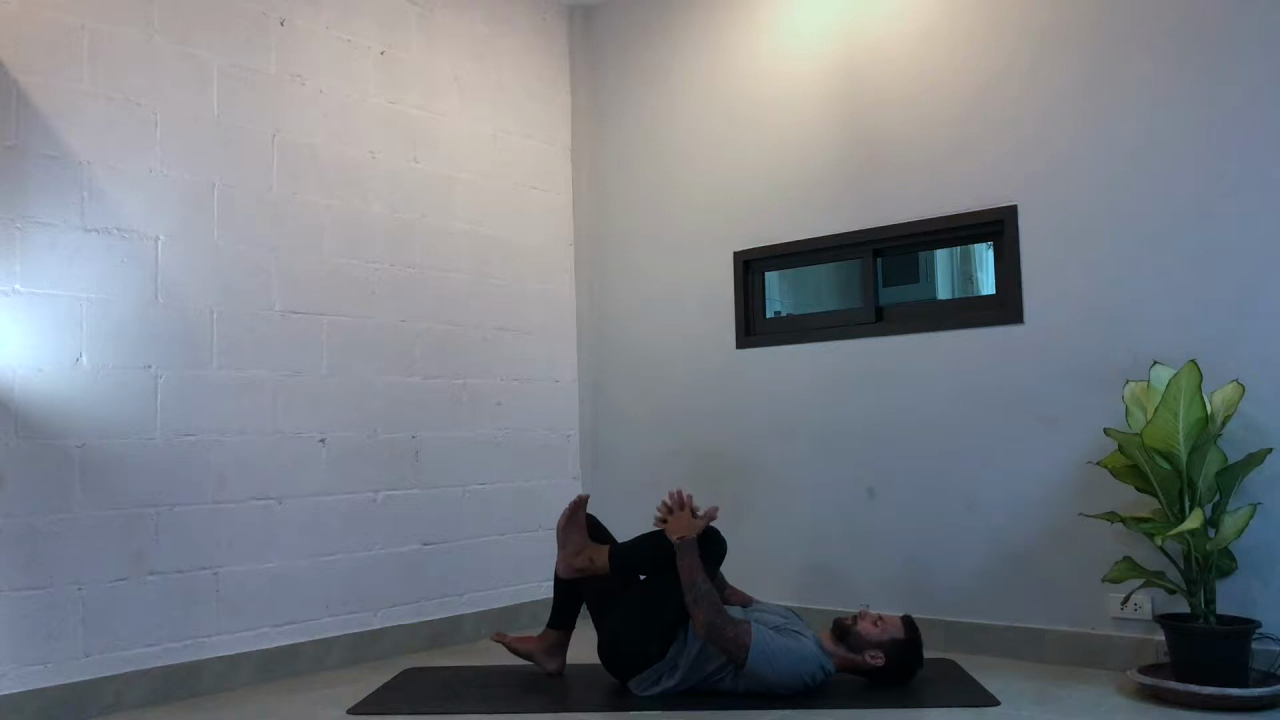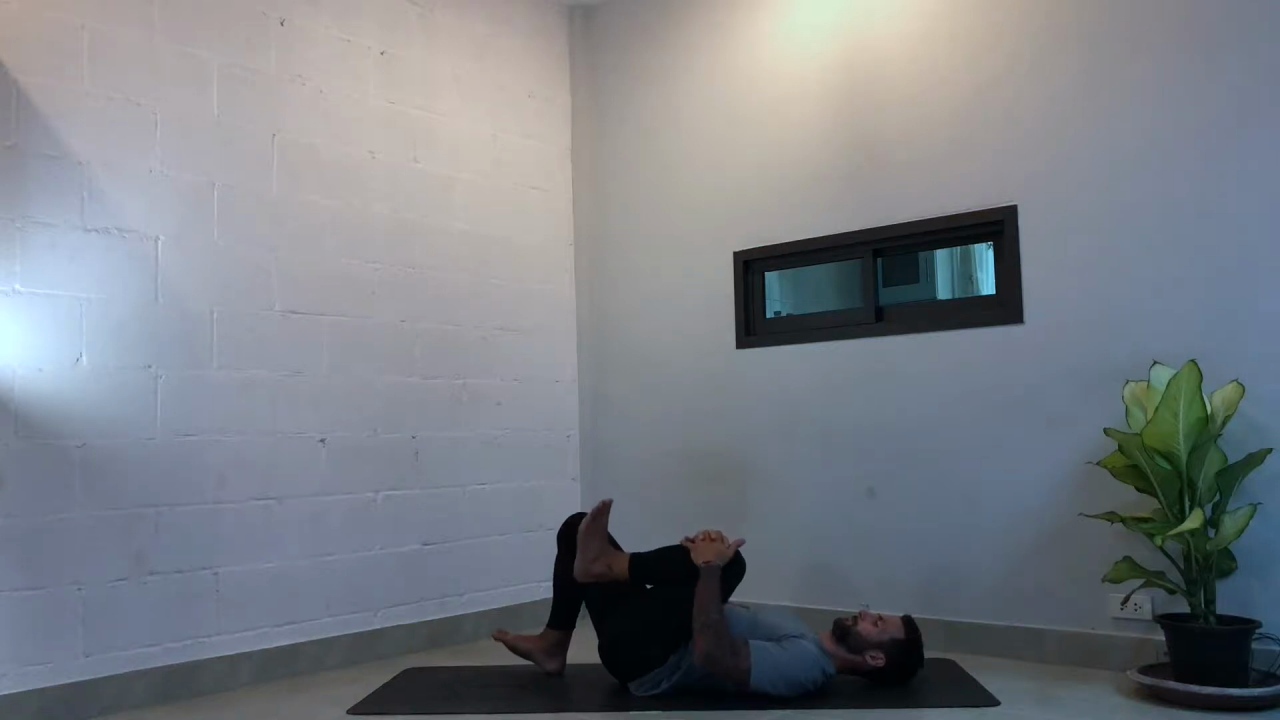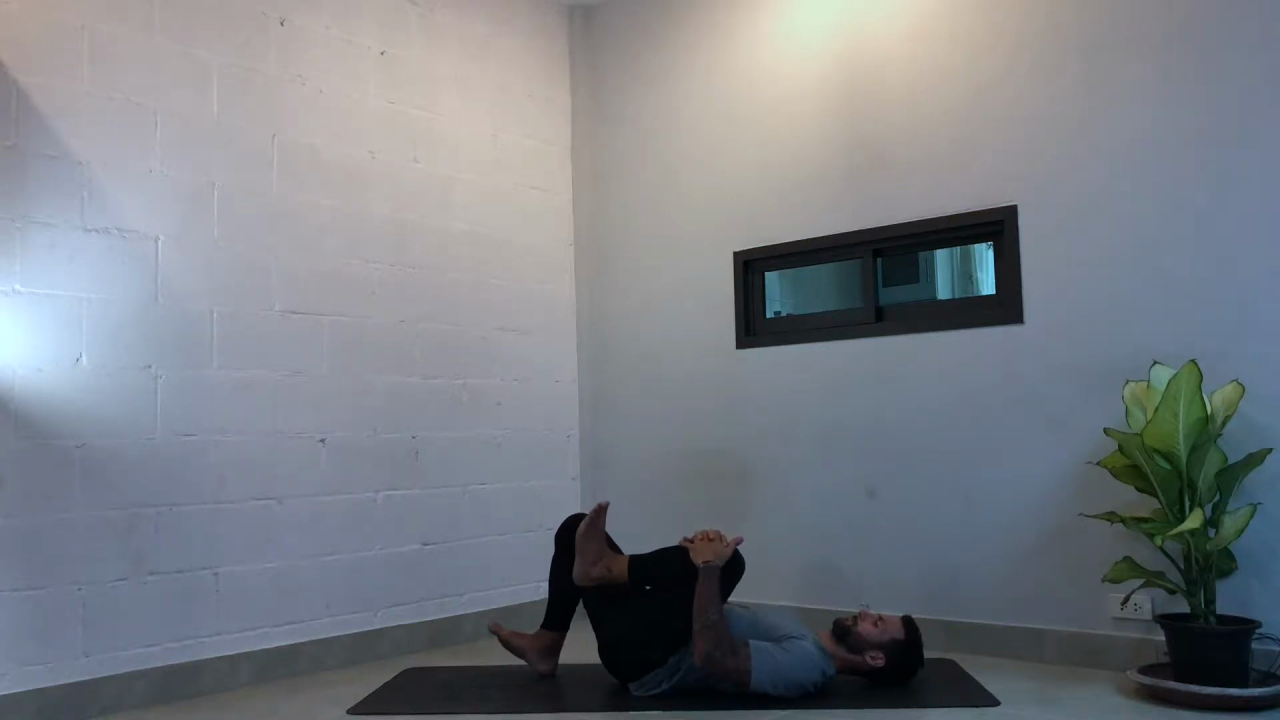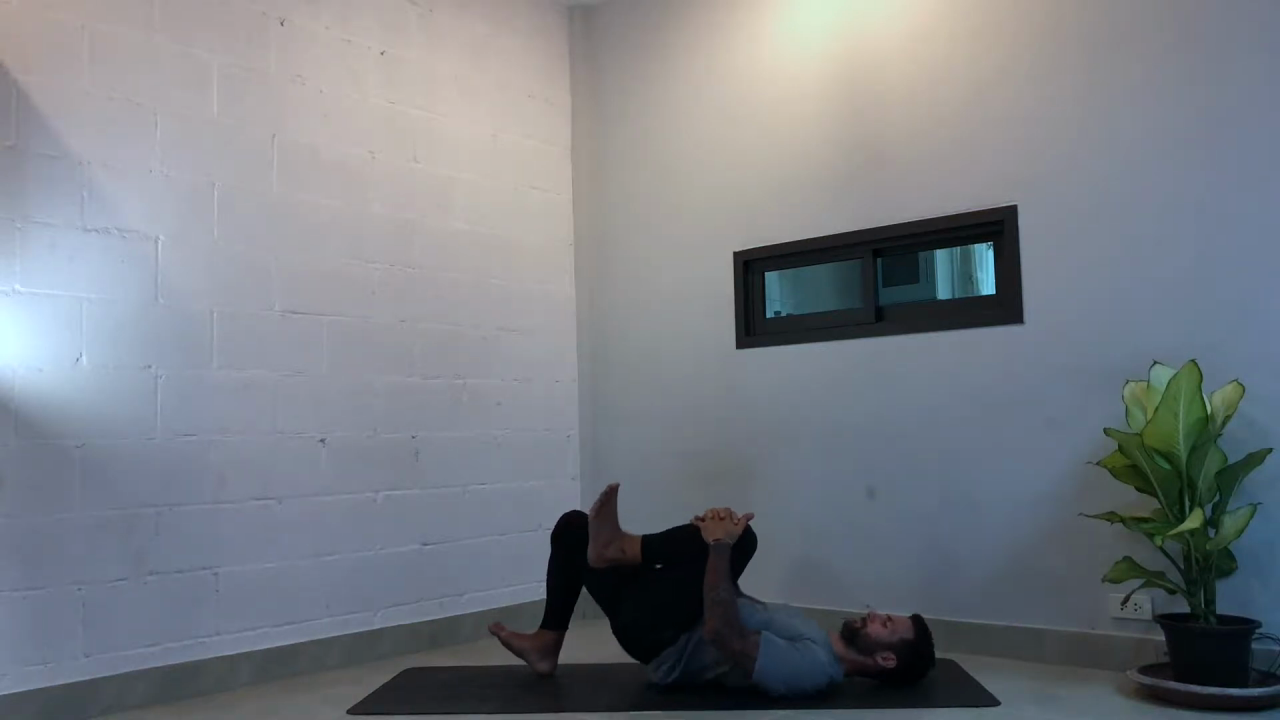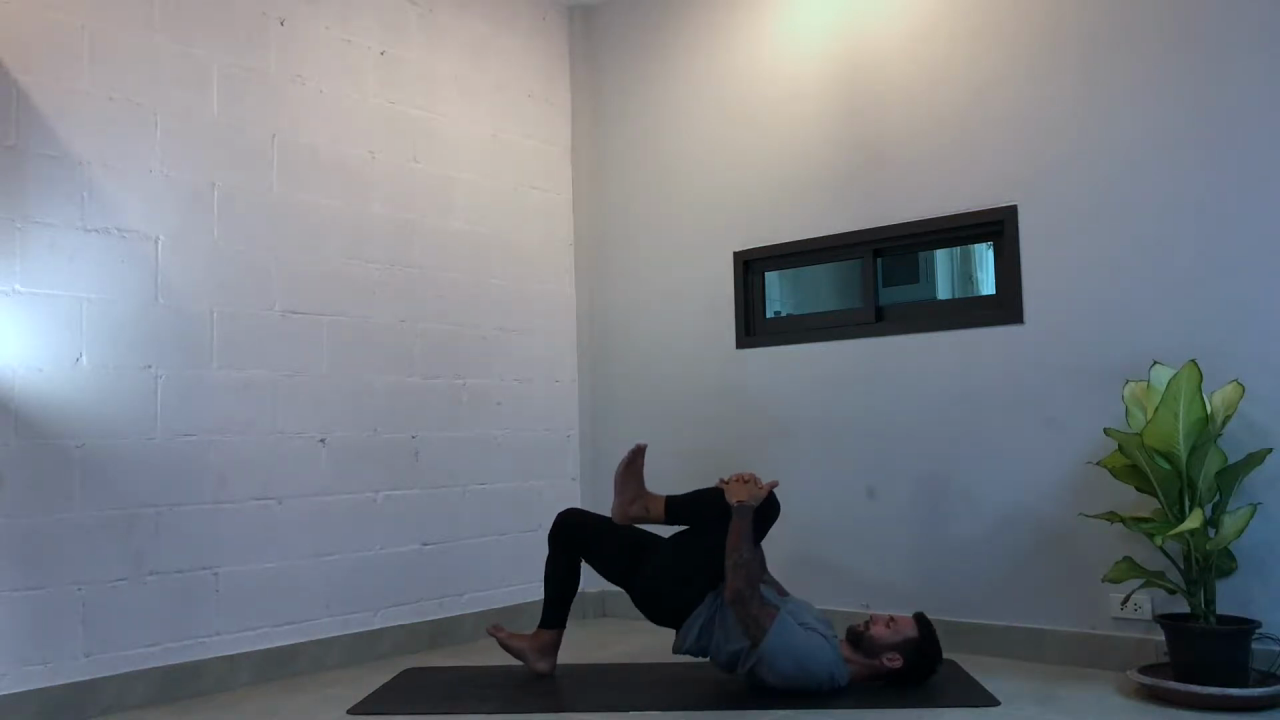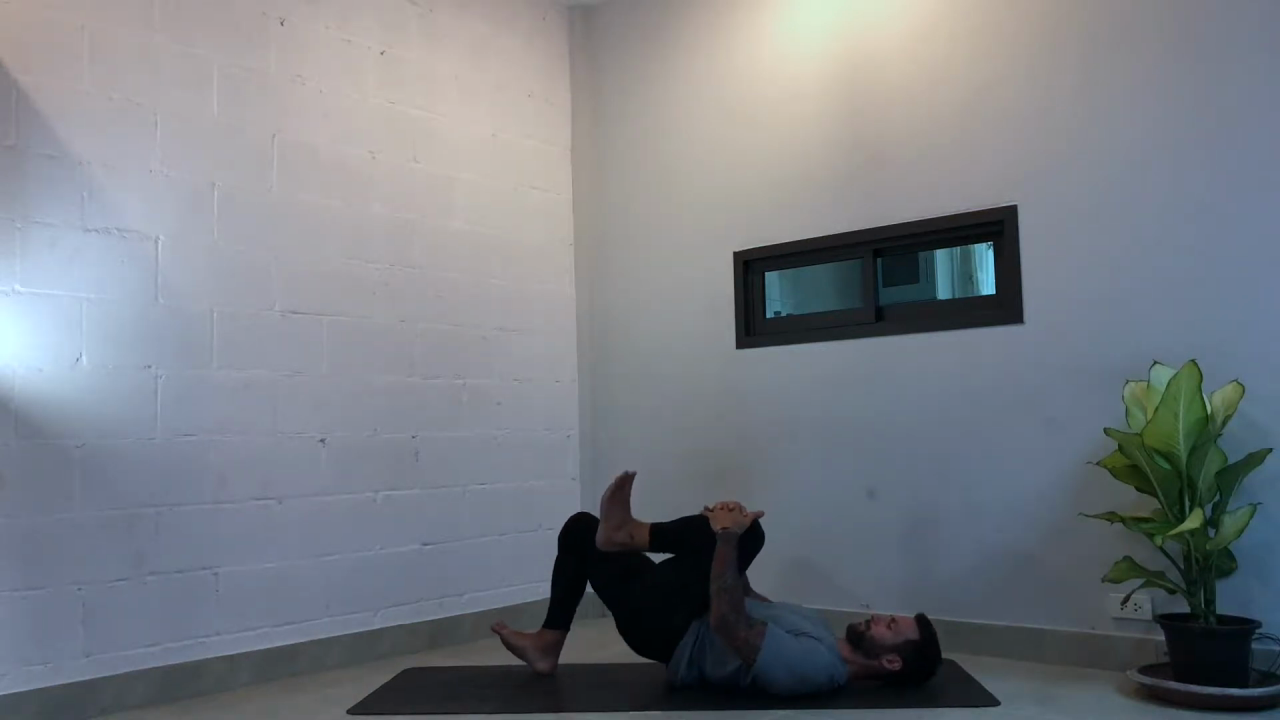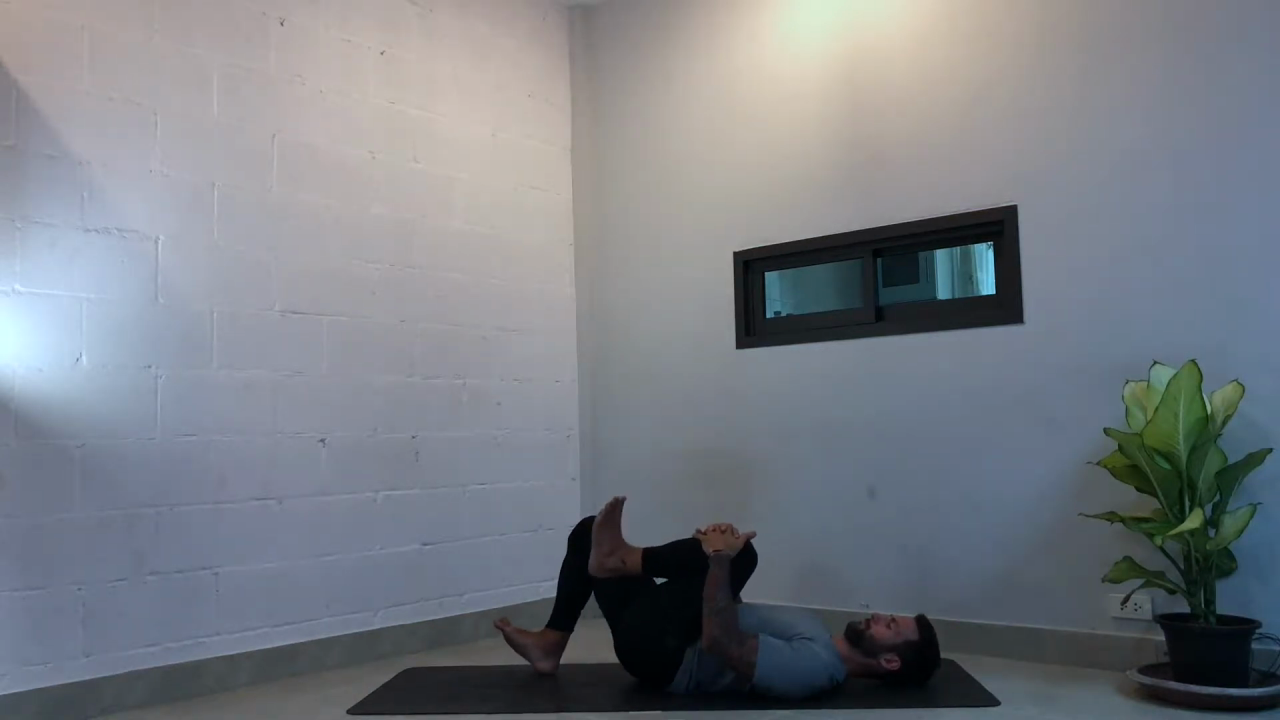
dt=0.7s
person 1, frame 1
left shoulder: (802, 661)
right shoulder: (799, 633)
left elbow: (713, 626)
right elbow: (724, 594)
left wrist: (684, 542)
right wrist: (687, 536)
left hip: (640, 658)
right hip: (644, 641)
left knee: (707, 541)
right knee: (584, 527)
left ankle: (586, 560)
right ankle: (552, 645)
person 1, frame 2
left shoulder: (805, 664)
right shoulder: (801, 639)
left elbow: (711, 654)
right elbow: (721, 617)
left wrist: (710, 568)
right wrist: (709, 563)
left hip: (639, 656)
right hip: (642, 633)
left knee: (727, 564)
right knee: (576, 528)
left ankle: (606, 565)
right ankle: (552, 645)
person 1, frame 3
left shoulder: (807, 664)
right shoulder: (802, 641)
left elbow: (712, 655)
right elbow: (712, 621)
left wrist: (709, 568)
right wrist: (707, 560)
left hip: (639, 656)
right hip: (644, 633)
left knee: (727, 563)
right knee: (575, 528)
left ankle: (605, 567)
right ankle: (546, 646)
person 1, frame 4
left shoulder: (812, 668)
right shoulder: (811, 639)
left elbow: (720, 633)
right elbow: (732, 604)
left wrist: (720, 547)
right wrist: (719, 544)
left hip: (656, 634)
right hip: (666, 619)
left knee: (740, 539)
right knee: (572, 525)
left ankle: (619, 549)
right ankle: (547, 644)
person 1, frame 5
left shoulder: (816, 663)
right shoulder: (824, 642)
left elbow: (741, 595)
right elbow: (761, 583)
left wrist: (742, 510)
right wrist: (745, 510)
left hip: (678, 594)
right hip: (689, 587)
left knee: (761, 504)
right knee: (569, 525)
left ankle: (640, 506)
right ankle: (546, 644)
person 1, frame 6
left shoulder: (816, 666)
right shoulder: (821, 640)
left elbow: (727, 621)
right elbow: (747, 599)
left wrist: (727, 538)
right wrist: (728, 540)
left hip: (664, 628)
right hip: (681, 616)
left knee: (745, 533)
right knee: (578, 528)
left ankle: (627, 535)
right ankle: (548, 646)
person 1, frame 7
left shoulder: (815, 667)
right shoulder: (817, 639)
left elbow: (720, 642)
left wrist: (719, 559)
right wrist: (720, 556)
left hip: (658, 650)
right hip: (663, 634)
left knee: (739, 555)
right knee: (587, 532)
left ankle: (619, 559)
right ankle: (550, 646)
